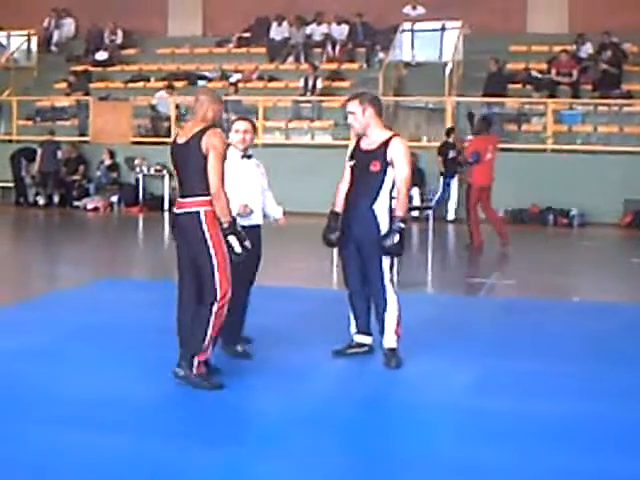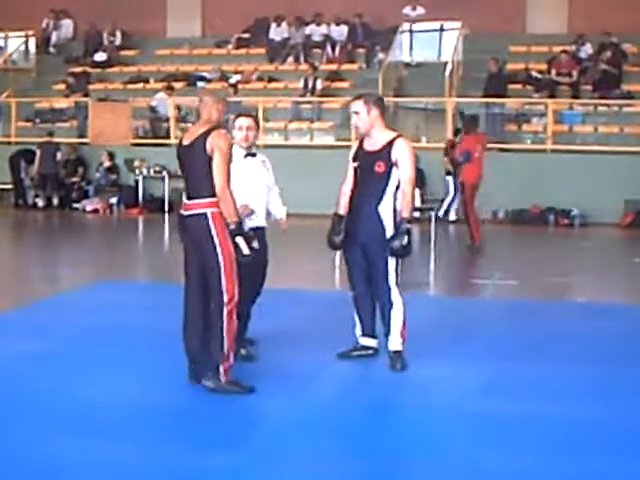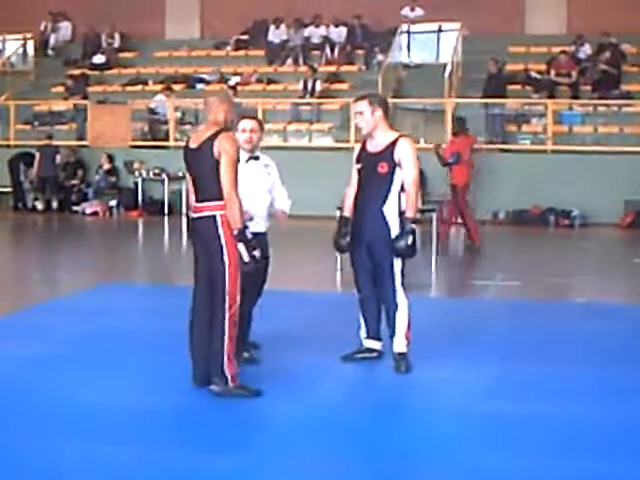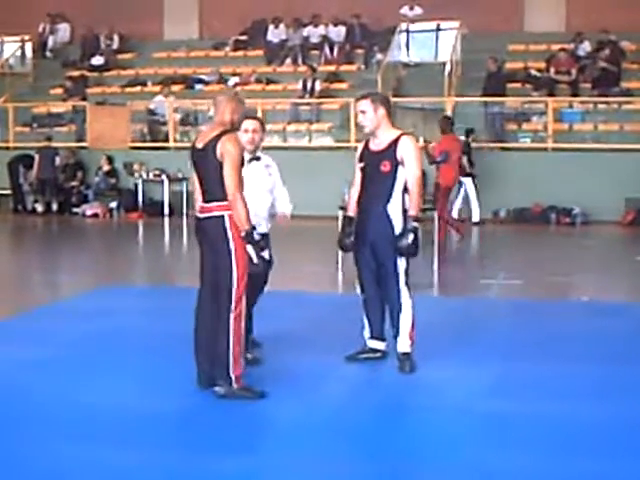
dt=0.2s
person 1, frame 1
left shoulder: (179, 137)
right shoulder: (213, 136)
right elbow: (216, 189)
right wrist: (230, 228)
left hip: (181, 214)
right hip: (202, 215)
left knee: (190, 290)
right knee: (219, 291)
left ankle: (191, 359)
right ankle: (192, 361)
person 1, frame 2
left shoulder: (184, 139)
right shoulder: (218, 137)
right elbow: (222, 190)
right wrist: (237, 229)
left hip: (188, 217)
right hip: (210, 217)
left knee: (196, 293)
right knee: (224, 296)
left ankle: (198, 367)
right ankle: (217, 372)
person 1, frame 3
left shoulder: (192, 141)
right shoulder: (225, 140)
right elbow: (229, 194)
right wrist: (242, 234)
left hip: (198, 220)
right hip: (219, 220)
left knee: (204, 296)
right knee: (226, 299)
left ankle: (202, 371)
right ankle: (223, 377)
person 1, frame 4
left shoulder: (199, 140)
right shoulder: (229, 141)
right elbow: (234, 195)
right wrist: (249, 236)
left hip: (204, 221)
right hip: (225, 221)
left knee: (209, 296)
right knee: (231, 299)
left ankle: (207, 372)
right ankle: (228, 379)
person 2, frame 1
left shoulder: (395, 145)
right shoulder: (355, 146)
left elbow: (402, 189)
left wrist: (397, 226)
right wrist: (334, 218)
left hip: (376, 227)
right hip: (350, 226)
left knee: (382, 286)
right knee: (355, 284)
left ankle: (390, 345)
right ankle: (361, 338)
person 2, frame 2
left shoulder: (399, 146)
right shoulder: (357, 147)
left elbow: (407, 190)
left wrist: (404, 227)
right wrist: (338, 220)
left hip: (382, 229)
right hip: (355, 227)
left knee: (387, 288)
right knee: (360, 287)
left ankle: (395, 347)
right ankle: (366, 341)
person 2, frame 3
left shoulder: (402, 146)
right shoulder: (360, 148)
left elbow: (412, 189)
left wrist: (409, 227)
right wrist: (344, 223)
left hip: (387, 229)
right hip: (361, 229)
left knee: (392, 290)
right knee: (365, 289)
left ankle: (400, 349)
right ankle: (371, 343)
person 2, frame 4
left shoulder: (405, 144)
right shoulder: (363, 147)
left elbow: (414, 187)
left wrist: (411, 226)
right wrist: (348, 223)
left hip: (391, 228)
right hip: (365, 228)
left knee: (397, 289)
right knee: (369, 289)
left ankle: (404, 350)
right ankle: (375, 343)
person 3, frame 1
left shoulder: (257, 165)
right shoulder: (222, 161)
left elbow: (265, 194)
left wrist: (277, 212)
right wrist: (235, 207)
left hip: (253, 229)
left knee: (245, 281)
right knee: (237, 283)
left ankle: (232, 332)
right ankle: (231, 338)
person 3, frame 2
left shoulder: (263, 162)
left elbow: (272, 191)
left wrist: (279, 213)
right wrist: (237, 208)
left hip: (258, 230)
left knee: (254, 284)
right knee: (239, 286)
left ankle: (237, 333)
right ankle: (234, 341)
person 3, frame 3
left shoulder: (268, 164)
left elbow: (278, 191)
left wrist: (282, 208)
left hip: (259, 234)
left knee: (255, 287)
right knee: (239, 289)
left ankle: (240, 336)
right ankle: (236, 344)
person 3, frame 4
left shoulder: (269, 164)
left elbow: (279, 191)
left wrist: (283, 211)
left hip: (261, 234)
left knee: (257, 283)
left ankle: (242, 334)
right ankle: (241, 345)
person 4, frame 1
left shoulder: (475, 142)
right shoulder: (493, 140)
left elbow: (467, 161)
left hip: (476, 180)
right hip: (488, 180)
left knee: (471, 210)
right knee: (487, 208)
left ankle: (476, 242)
right ankle: (503, 235)
person 4, frame 2
left shoulder: (465, 142)
right shoulder: (481, 138)
left elbow: (457, 161)
left hip: (467, 178)
right hip: (476, 177)
left knee: (469, 208)
right knee: (469, 206)
left ankle: (476, 241)
right ankle: (476, 237)
person 4, frame 3
left shoulder: (454, 143)
right shoulder: (469, 140)
left elbow: (444, 162)
left wrist: (437, 151)
left hip: (457, 180)
right hip: (465, 179)
left knee: (464, 210)
right knee: (452, 208)
left ankle: (475, 240)
person 4, frame 4
left shoulder: (443, 142)
right shoulder: (457, 141)
left elbow: (432, 160)
left wrist: (427, 149)
left hip: (443, 179)
right hip: (451, 179)
left knee: (439, 209)
right knee: (441, 208)
left ankle: (458, 228)
right ankle: (441, 239)
